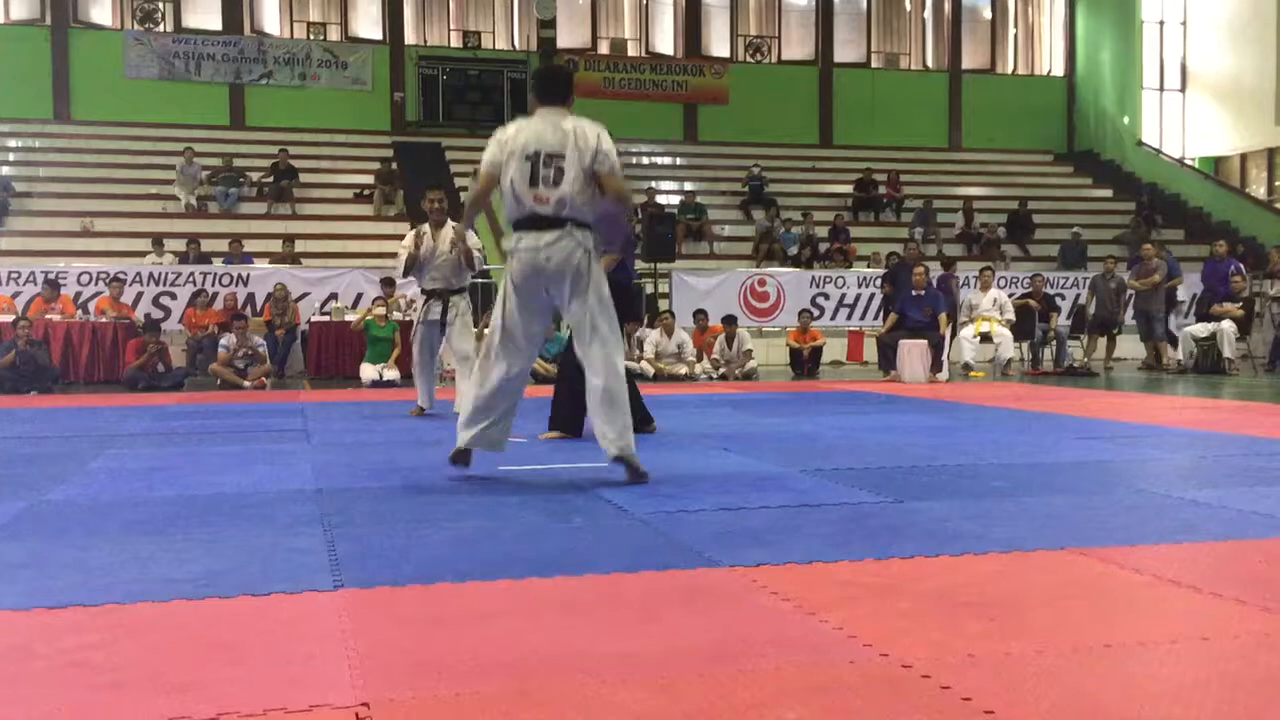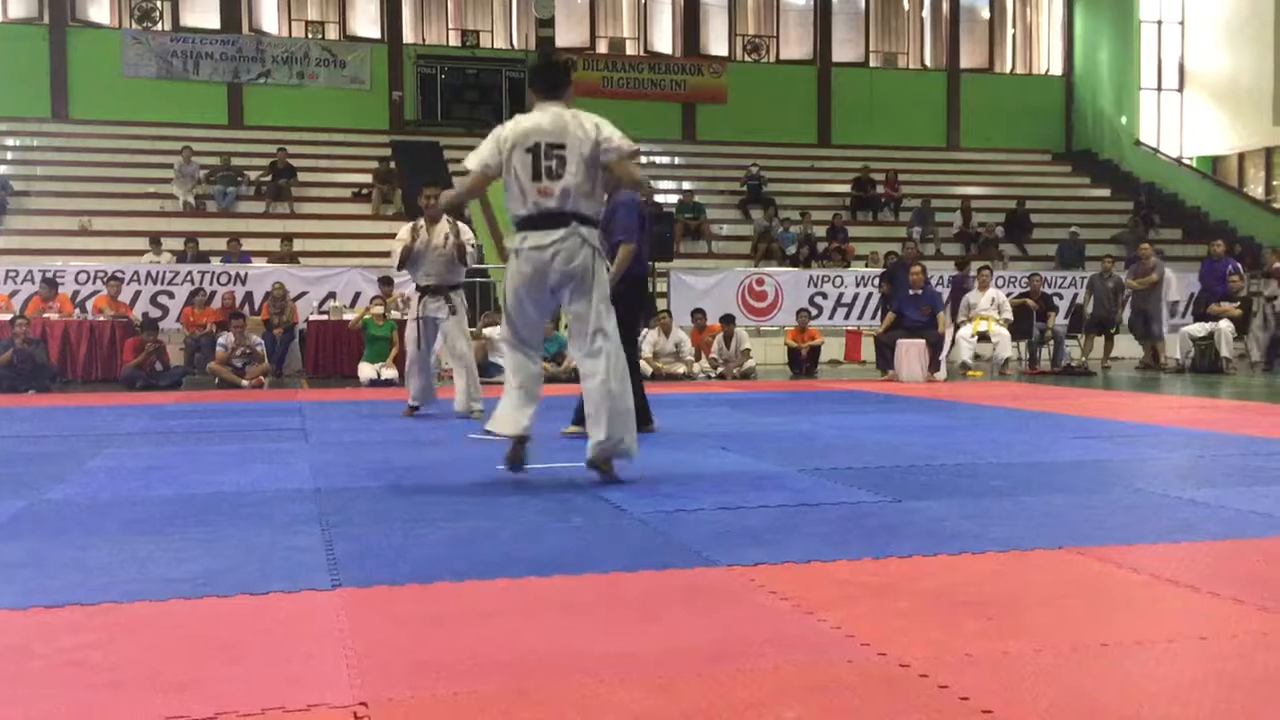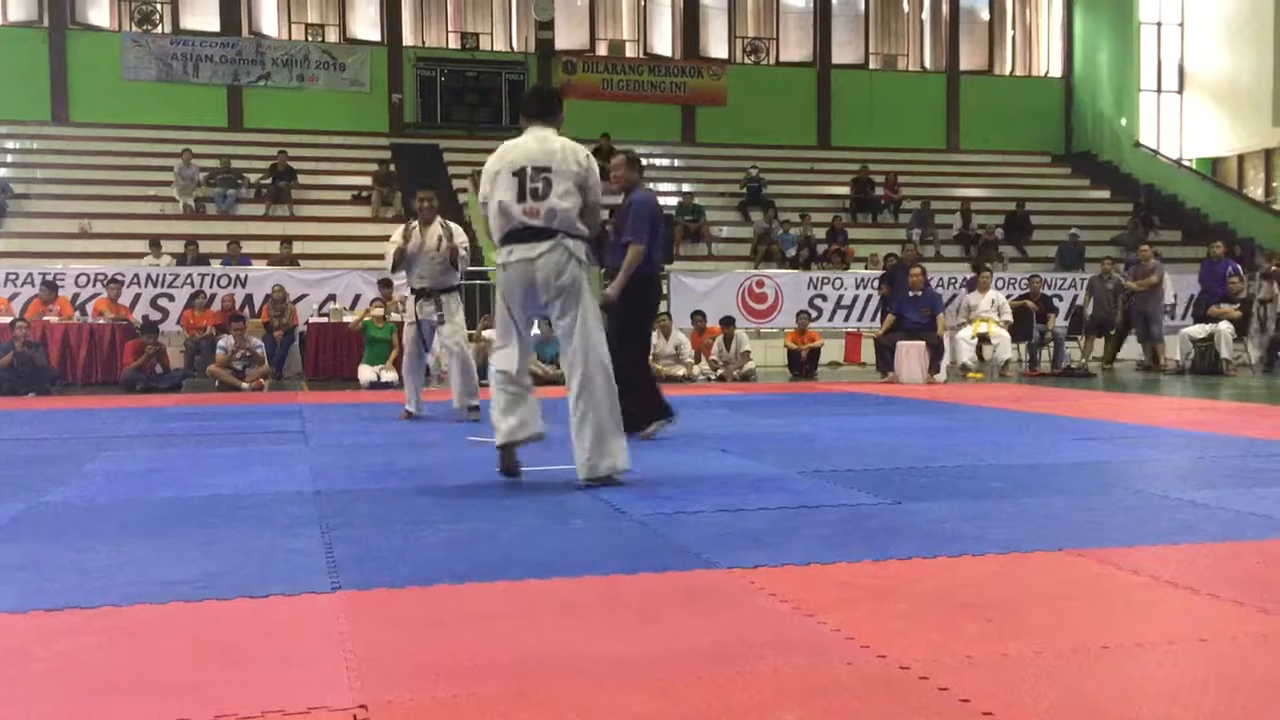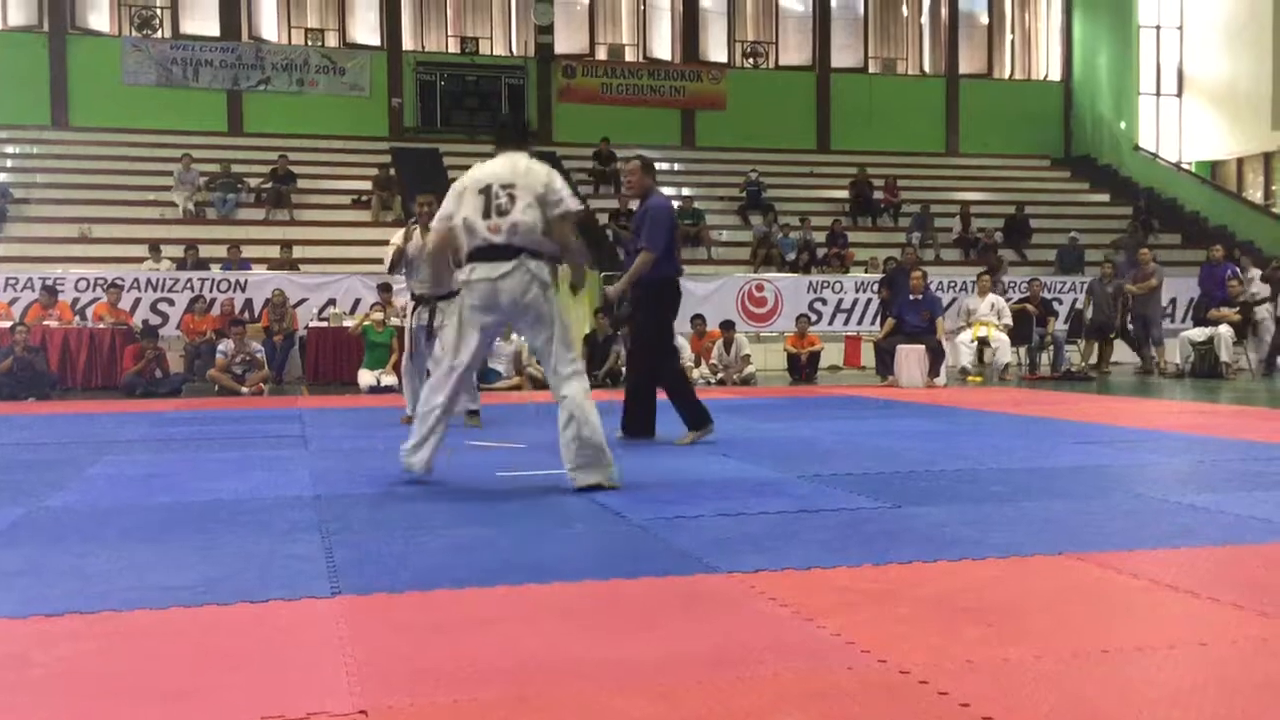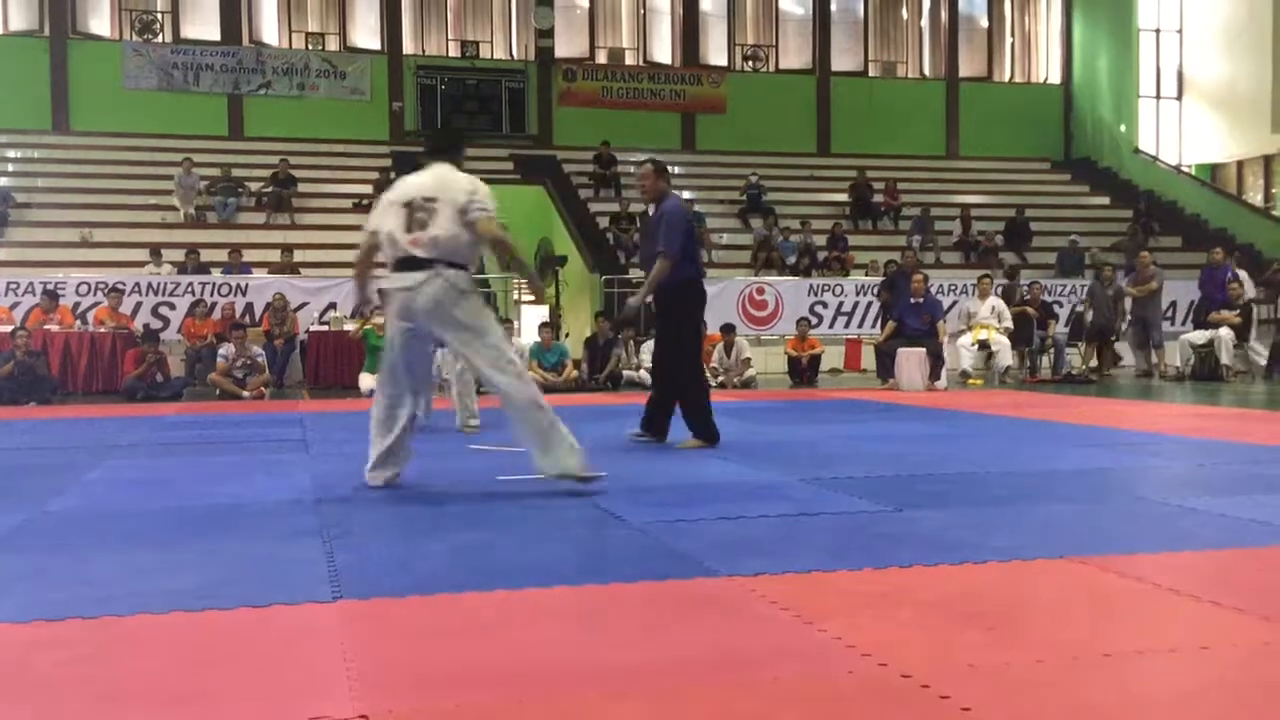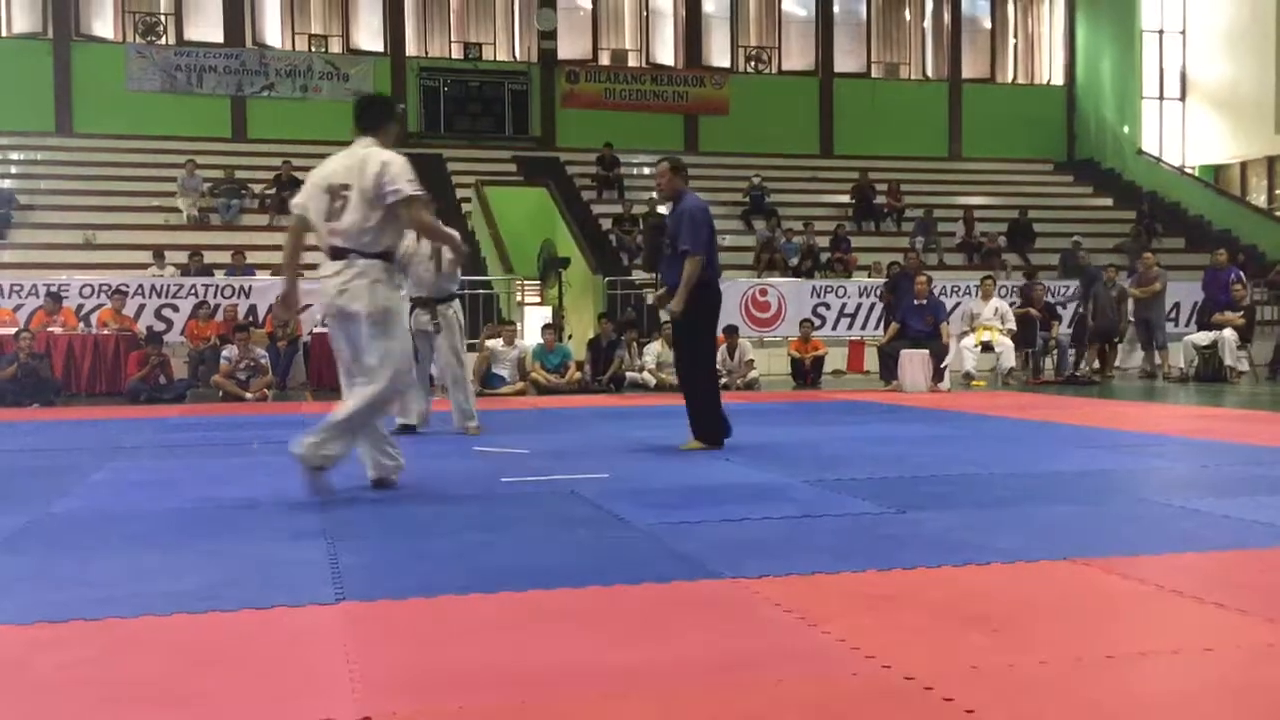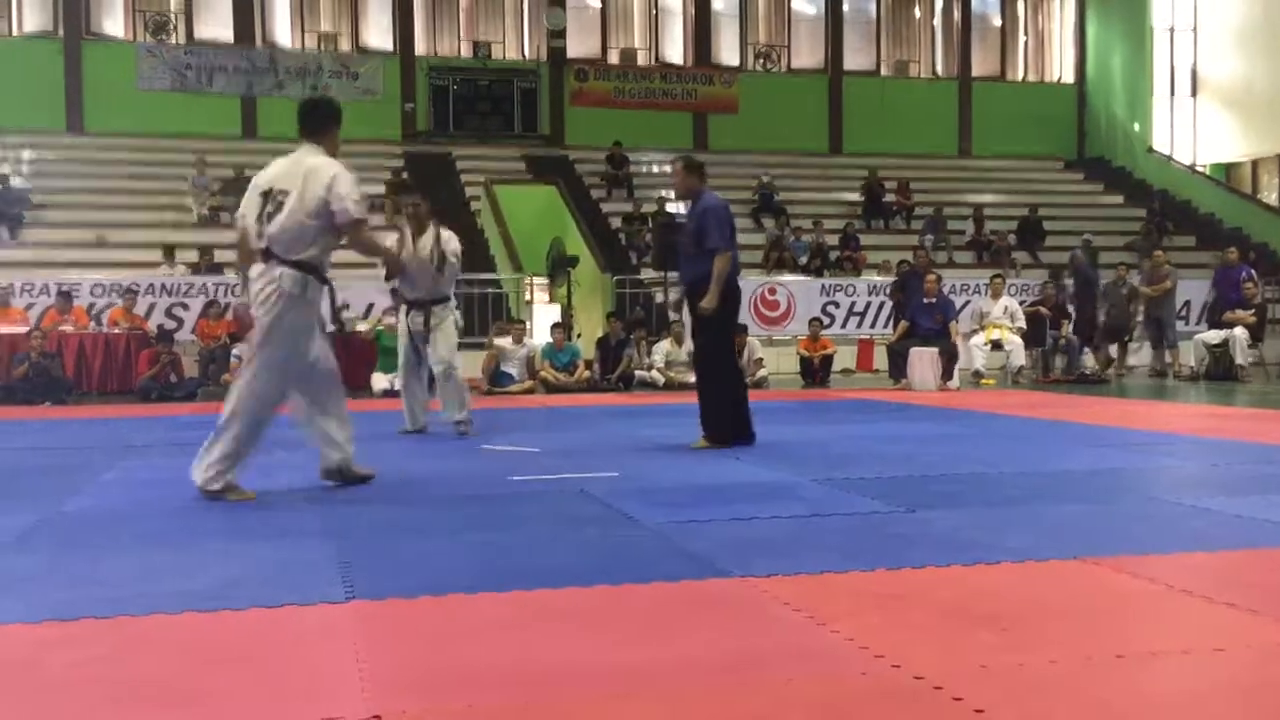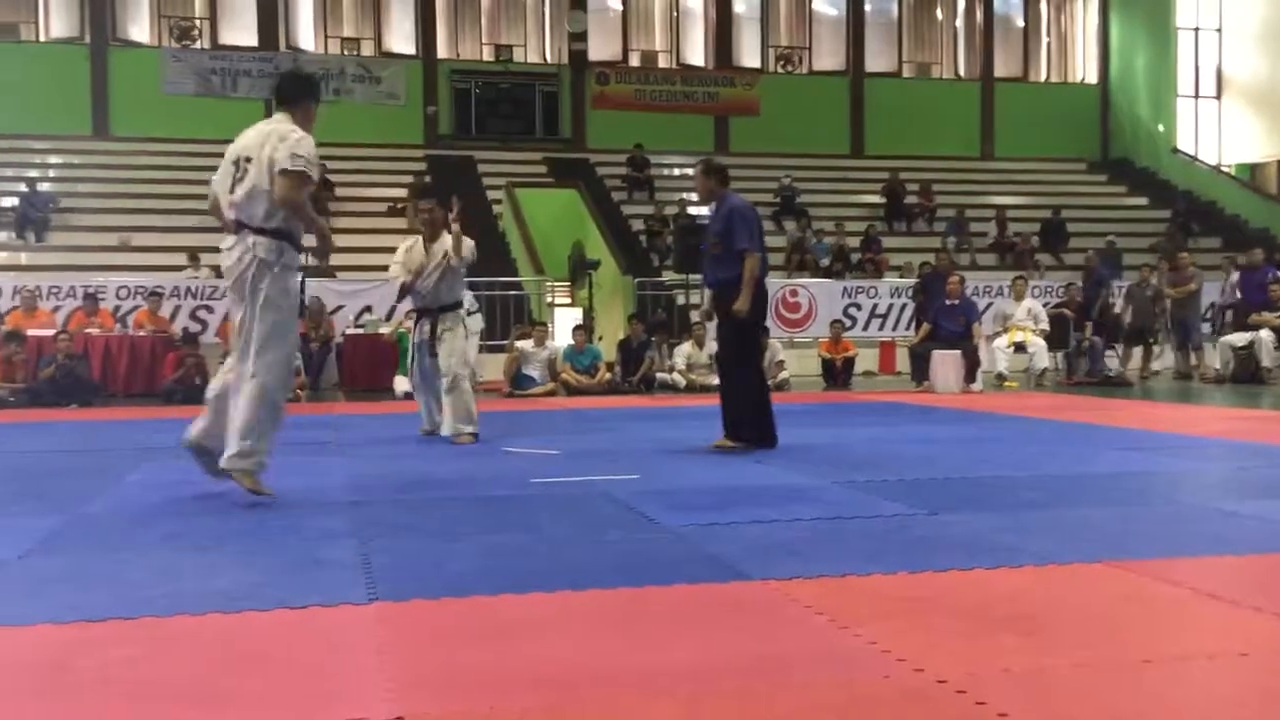
dt=0.2s
person 1, frame 1
left shoulder: (509, 135)
right shoulder: (590, 133)
left elbow: (483, 188)
right elbow: (616, 189)
left wrist: (464, 223)
right wrist: (632, 211)
left hip: (526, 249)
right hip: (573, 247)
left knee: (506, 351)
right knee: (601, 350)
left ankle: (471, 440)
right ankle: (619, 446)
person 1, frame 2
left shoulder: (509, 132)
right shoulder: (592, 127)
left elbow: (475, 184)
right elbow: (629, 176)
left wrist: (448, 201)
right wrist: (642, 187)
left hip: (530, 248)
right hip: (578, 244)
left knee: (523, 345)
right knee: (599, 344)
left ankle: (516, 429)
right ankle: (605, 447)
person 1, frame 3
left shoulder: (500, 156)
right shoulder: (578, 154)
left elbow: (491, 223)
right elbow: (592, 221)
left hip: (514, 260)
right hip: (562, 257)
left knee: (508, 353)
right knee: (586, 360)
left ankle: (510, 437)
right ankle: (597, 464)
person 1, frame 4
left shoulder: (467, 179)
right shoulder: (545, 175)
left elbow: (436, 249)
right elbow: (566, 237)
left wrist: (466, 259)
right wrist: (578, 270)
left hip: (479, 280)
right hip: (526, 279)
left knee: (451, 372)
right knee: (566, 373)
left ankle: (417, 456)
right ankle: (591, 470)
person 1, frame 5
left shoulder: (397, 188)
right shoulder: (470, 185)
left elbow: (366, 253)
right elbow: (493, 236)
left wrist: (362, 295)
right wrist: (531, 277)
left hip: (403, 291)
right hip: (449, 287)
left knee: (396, 386)
right knee: (508, 375)
left ankle: (381, 470)
right ankle: (562, 460)
person 1, frame 6
left shoulder: (325, 169)
right shoulder: (389, 163)
left elbow: (295, 232)
right elbow: (417, 218)
left wrist: (289, 287)
right wrist: (455, 243)
left hip: (336, 278)
right hip: (371, 278)
left knee: (360, 378)
right knee: (391, 375)
left ankle: (383, 467)
right ankle: (318, 449)
person 1, frame 7
left shoulder: (270, 172)
right shoulder: (334, 175)
left elbow: (243, 239)
right elbow: (359, 240)
left wrist: (250, 284)
right wrist: (390, 257)
left hip: (267, 278)
right hip: (293, 286)
left knee: (320, 376)
right knee: (264, 386)
left ankle: (338, 460)
right ankle: (214, 474)
person 1, frame 8
left shoulder: (245, 139)
right shoulder: (296, 139)
left elbow: (218, 205)
right elbow: (288, 195)
right wrist: (320, 231)
left hip: (241, 249)
right hip: (269, 255)
left knee: (251, 355)
right knee: (268, 361)
left ankle: (207, 436)
right ankle: (243, 457)
person 2, frame 1
left shoulder: (606, 213)
right shoulder: (612, 211)
left elbow: (611, 255)
left hip: (608, 295)
right hip: (621, 296)
left knee: (577, 361)
left ankle: (566, 426)
right ankle: (640, 420)
person 2, frame 2
left shoulder: (623, 202)
right shoulder: (628, 200)
left elbow: (628, 246)
left wrist: (609, 283)
left hip: (626, 289)
right hip: (631, 288)
right knee: (623, 354)
left ankle: (589, 419)
right ankle: (640, 418)
person 2, frame 3
left shoulder: (640, 201)
right shoulder: (636, 200)
left elbow: (638, 247)
left wrist: (618, 284)
right wrist: (619, 284)
left hip: (637, 287)
right hip: (634, 286)
left knee: (627, 354)
right knee: (629, 353)
left ankle: (657, 413)
right ankle: (635, 420)
person 2, frame 4
left shoulder: (657, 207)
right shoulder: (649, 206)
left elbow: (649, 254)
left wrist: (622, 285)
right wrist: (629, 285)
left hip: (657, 292)
right hip: (650, 292)
left knee: (662, 360)
right knee: (641, 361)
left ankle: (698, 421)
right ankle: (637, 426)
person 2, frame 5
left shoulder: (672, 211)
right shoulder: (664, 209)
left elbow: (667, 259)
left wrist: (642, 294)
right wrist: (649, 292)
left hip: (682, 296)
right hip: (675, 295)
left knee: (686, 364)
right knee: (665, 363)
left ankle: (705, 432)
right ankle: (654, 426)
person 2, frame 6
left shoulder: (691, 209)
right shoulder: (681, 208)
left elbow: (695, 257)
left wrist: (679, 297)
right wrist: (667, 290)
left hip: (696, 297)
right hip: (688, 296)
left knee: (697, 365)
right knee: (691, 364)
left ankle: (709, 434)
right ankle: (712, 427)
person 2, frame 7
left shoulder: (711, 207)
right shoulder: (698, 208)
left elbow: (723, 254)
left wrist: (712, 296)
right wrist: (684, 294)
left hip: (716, 297)
right hip: (705, 295)
left knee: (710, 363)
right knee: (723, 363)
left ankle: (717, 433)
right ankle: (738, 431)
person 2, frame 8
left shoulder: (737, 209)
right shoulder: (721, 212)
left elbow: (753, 255)
left wrist: (745, 297)
right wrist: (711, 301)
left hip: (743, 298)
right hip: (730, 298)
left knee: (733, 362)
right knee: (747, 364)
left ankle: (738, 433)
right ankle: (761, 434)
person 3, frame 1
left shoulder: (462, 232)
right shoulder: (415, 236)
left elbow: (475, 266)
right elbow: (404, 271)
left wrist: (464, 246)
right wrist: (415, 251)
left hip: (456, 303)
right hip: (429, 303)
left knee: (464, 353)
right knee: (422, 356)
right ankle: (424, 402)
person 3, frame 2
left shoulder: (458, 228)
right shoulder: (410, 229)
left elbow: (468, 261)
right elbow: (399, 264)
left wrist: (457, 239)
right wrist: (412, 241)
left hip: (451, 299)
right hip: (423, 299)
left knee: (460, 352)
right knee: (416, 353)
left ankle: (472, 405)
right ankle: (416, 400)
person 3, frame 3
left shoulder: (452, 230)
right shoulder: (404, 232)
left elbow: (461, 266)
right elbow: (393, 266)
left wrist: (450, 243)
right wrist: (404, 243)
left hip: (446, 300)
right hip: (418, 302)
left knee: (457, 349)
right knee: (412, 356)
left ankle: (470, 403)
right ankle: (412, 406)
person 3, frame 4
right shoulder: (404, 235)
right elbow: (392, 267)
right wrist: (404, 243)
left hip: (447, 306)
right hip: (419, 307)
right knee: (412, 362)
left ankle: (470, 408)
right ankle: (413, 410)
person 3, frame 5
left shoulder: (453, 240)
right shoulder: (408, 241)
left elbow: (467, 265)
right elbow: (395, 267)
left hip: (451, 310)
right hip: (422, 312)
left knee: (459, 367)
right knee: (413, 367)
left ankle: (469, 419)
right ankle: (415, 413)
person 3, frame 6
left shoulder: (447, 236)
right shoulder: (406, 240)
left elbow: (448, 270)
left wrist: (436, 245)
left hip: (444, 310)
right hip: (417, 311)
left knee: (453, 368)
right knee: (412, 368)
left ankle: (468, 420)
right ankle: (409, 420)
person 3, frame 7
left shoulder: (445, 237)
right shoulder: (398, 241)
left elbow: (449, 272)
left wrist: (436, 239)
right wrist: (400, 248)
left hip: (439, 311)
right hip: (411, 314)
left knee: (445, 364)
right knee: (410, 371)
left ankle: (460, 418)
right ankle: (415, 421)
person 3, frame 8
left shoulder: (456, 242)
right shoulder: (407, 249)
left elbow: (462, 259)
right elbow: (398, 286)
left wrist: (455, 225)
right wrist: (410, 282)
left hip: (450, 319)
right hip: (423, 320)
left knee: (455, 373)
right knee: (422, 379)
left ankle: (464, 429)
right ankle: (433, 422)
